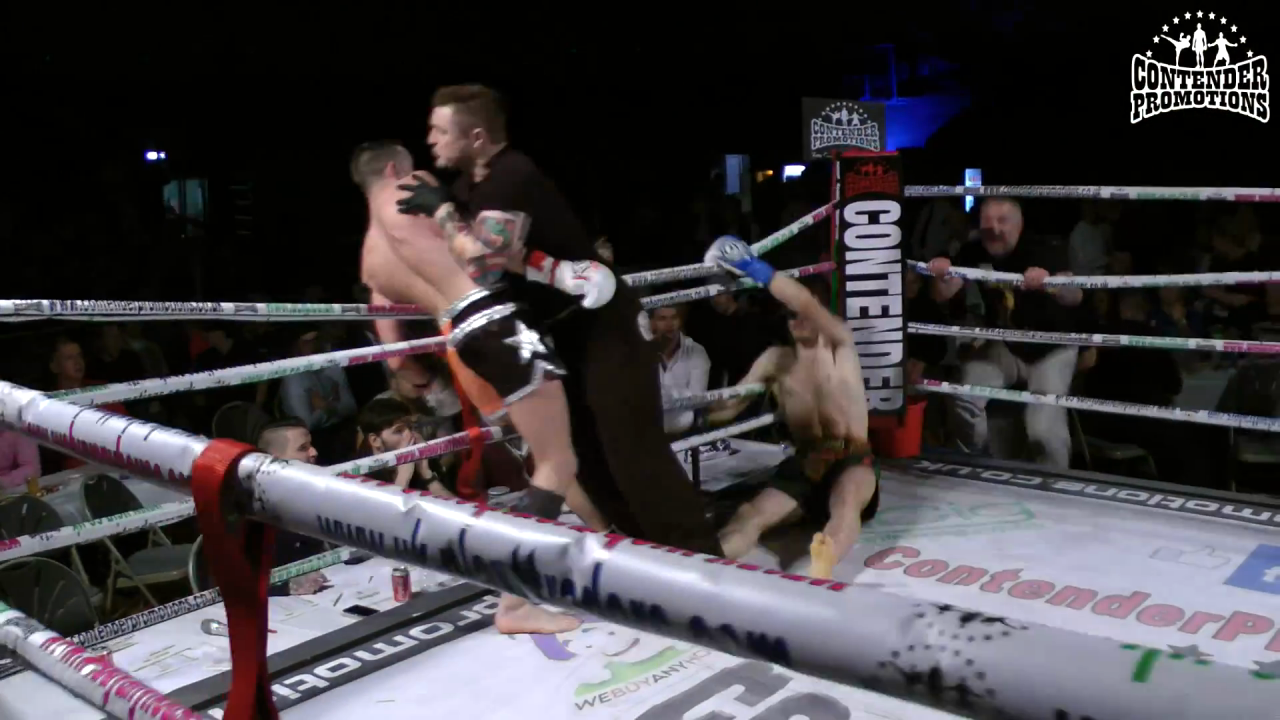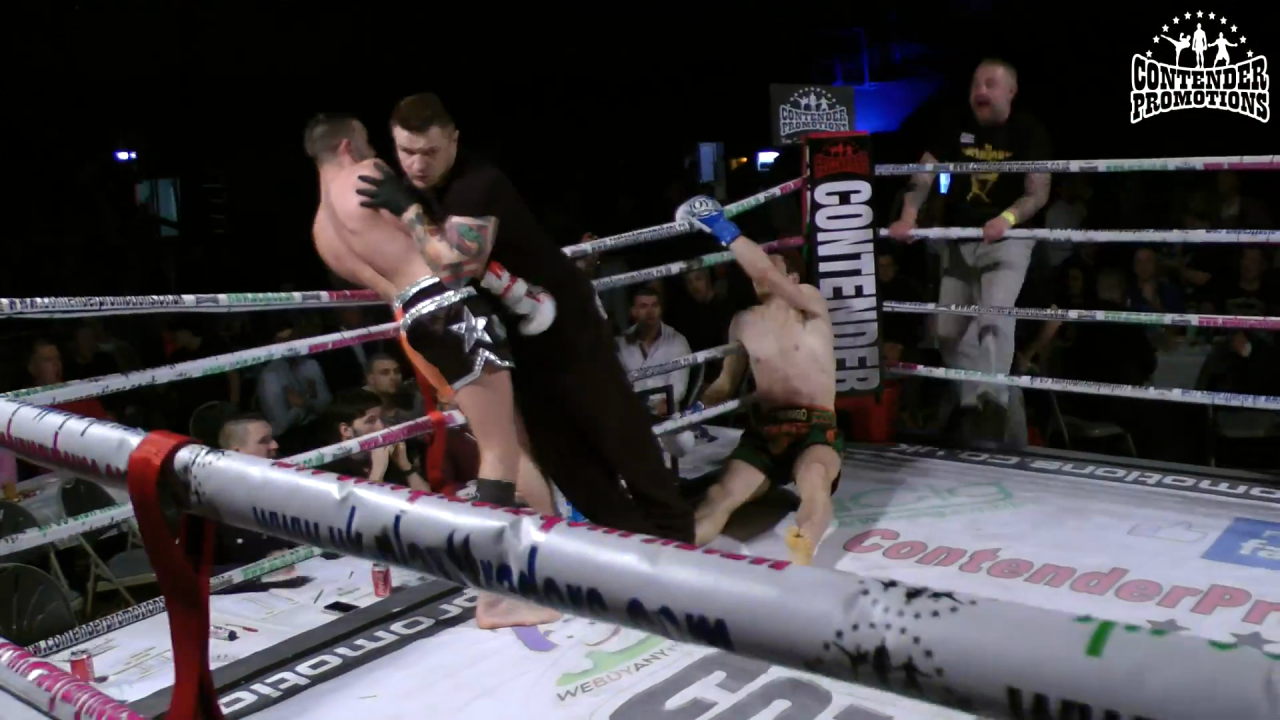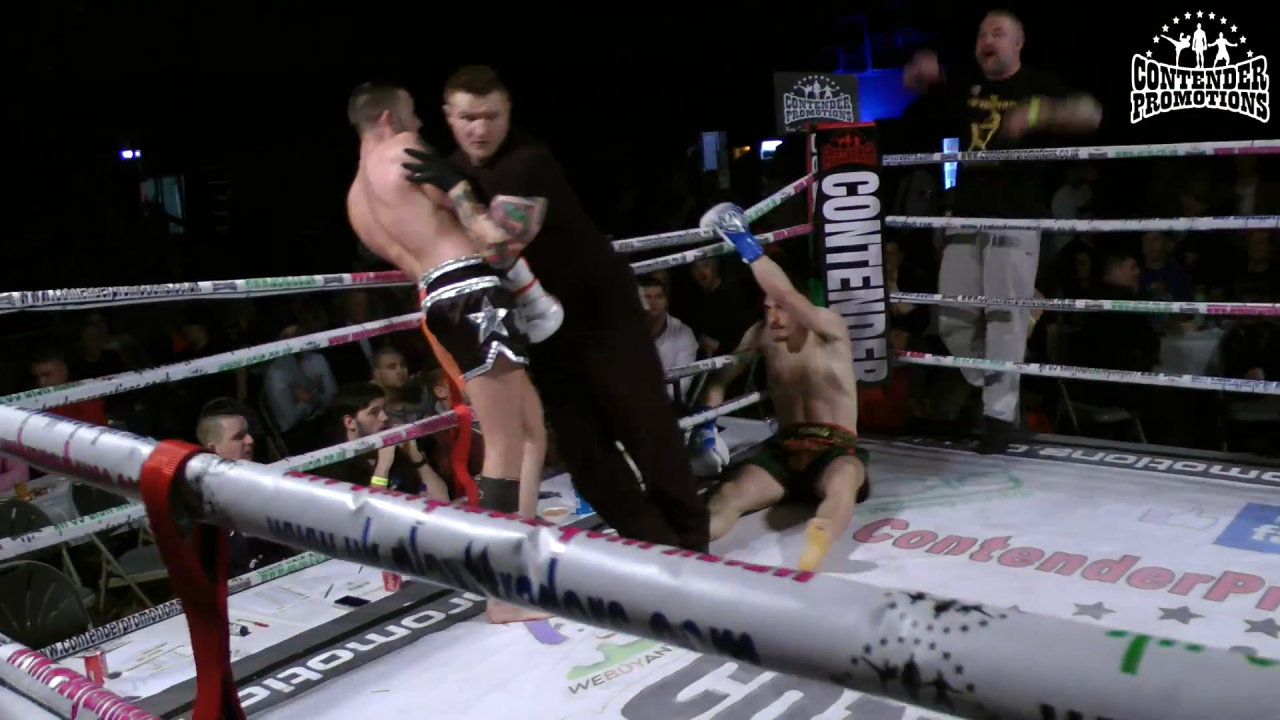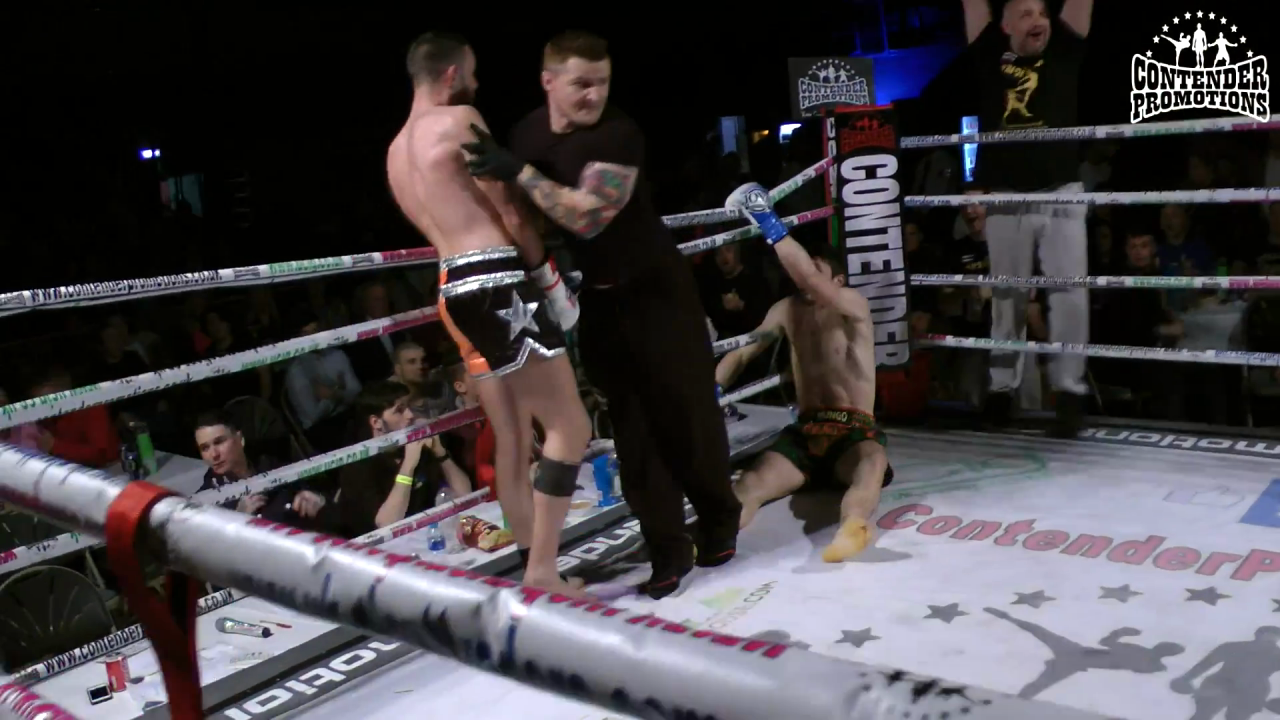
dt=0.3s
person 1, frame 1
left shoulder: (370, 262)
right shoulder: (411, 190)
right elbow: (476, 246)
left hip: (462, 338)
right hip: (496, 316)
left knee: (559, 454)
right knee: (558, 461)
right ankle: (516, 604)
person 1, frame 2
left shoulder: (322, 233)
right shoulder: (366, 175)
right elbow: (442, 244)
right wrist: (514, 286)
left hip: (417, 323)
right hip: (447, 302)
left knee: (515, 437)
right knee: (502, 446)
right ankle: (492, 600)
person 1, frame 3
left shoulder: (355, 199)
right shoulder: (403, 150)
right elbow: (472, 218)
right wrist: (533, 291)
left hip: (438, 308)
right hip: (469, 293)
left knee: (530, 429)
right knee: (505, 445)
right ankle: (504, 595)
person 1, frame 4
left shoulder: (396, 152)
right shoulder: (459, 118)
right elbow: (510, 213)
right wrist: (551, 280)
left hip: (457, 290)
right hip: (495, 282)
left knee: (512, 441)
right knee: (571, 428)
left ankle: (532, 569)
right ankle: (541, 577)
person 2, frame 1
left shoulder: (511, 178)
right shoulder: (478, 185)
left hip: (604, 325)
right hip: (562, 332)
left knee: (634, 449)
right knee: (590, 455)
person 2, frame 2
left shoulder: (477, 184)
right shoulder: (416, 187)
left hip: (560, 311)
left knee: (613, 421)
right knee: (554, 444)
left ankle: (671, 529)
right ankle: (636, 537)
person 2, frame 3
left shoulder: (529, 162)
right shoulder: (462, 165)
left hip: (600, 301)
left knee: (642, 417)
right knee: (579, 436)
left ankle: (685, 528)
right ankle: (652, 539)
person 2, frame 4
left shoulder: (618, 134)
right shoulder: (526, 134)
left elbow: (590, 214)
left wrist: (522, 174)
left hip: (656, 289)
right hip: (593, 299)
left knee: (689, 411)
right knee: (634, 424)
left ankle: (718, 520)
right ankle: (669, 549)
person 3, frame 1
left shoulder: (1042, 252)
right shoulder: (974, 253)
left elbow: (1074, 296)
right elbow: (944, 293)
left wrist: (1048, 282)
right wrist: (940, 274)
left hip: (1050, 350)
right hip: (1005, 346)
left knee: (1043, 430)
right knee: (965, 400)
person 3, frame 2
left shoulder: (1027, 132)
right shoulder: (957, 130)
left elbow: (1039, 191)
right elbow: (925, 172)
left wrist: (1008, 217)
right wrist: (908, 213)
left hip: (1008, 239)
right hip: (961, 242)
left knee: (995, 317)
right knee: (950, 330)
left ankle: (993, 399)
right ankle: (969, 405)
person 3, frame 3
left shoulder: (1038, 85)
right shoulder: (964, 85)
left elbow: (1090, 114)
right elbow: (912, 82)
left wrist: (1037, 113)
right wrist: (923, 71)
left hip: (1017, 221)
right hip: (965, 218)
left knee: (1006, 318)
right knee: (953, 318)
left ankle: (999, 415)
right ankle: (983, 385)
person 3, frame 4
left shoulder: (1063, 50)
right shoulder: (992, 53)
left hip: (1060, 192)
right hip: (1004, 197)
left knee: (1069, 291)
right knee: (1006, 298)
left ankle: (1069, 391)
right ankle: (1001, 391)
person 4, frame 1
left shoulder: (837, 340)
right shoulder: (774, 360)
left elbow: (809, 307)
right elbow: (732, 404)
left wrist: (751, 265)
left hip: (851, 460)
right hip: (802, 467)
left knee: (844, 503)
right knee: (749, 515)
left ankle: (824, 567)
person 4, frame 2
left shoulder: (811, 306)
right shoulder: (744, 322)
left elbow: (766, 272)
right elbow: (726, 383)
left wrist: (721, 227)
left hip: (815, 431)
right hip: (765, 432)
left knee: (814, 481)
right knee: (720, 496)
left ankle: (802, 548)
person 4, frame 3
left shoulder: (829, 331)
right shoulder: (761, 336)
left elbow: (788, 295)
right elbow: (721, 377)
left wrist: (743, 241)
right wrist: (706, 422)
left hip: (835, 448)
right hip: (784, 450)
left knee: (843, 480)
right knee: (729, 495)
left ankle: (818, 546)
person 4, frame 4
left shoulder: (853, 306)
right shoulder: (787, 311)
left elbow: (810, 279)
right elbow: (740, 354)
left wrist: (768, 223)
left hip: (855, 434)
right hip: (805, 434)
left knee: (871, 467)
right knee: (751, 484)
left ankle: (847, 534)
